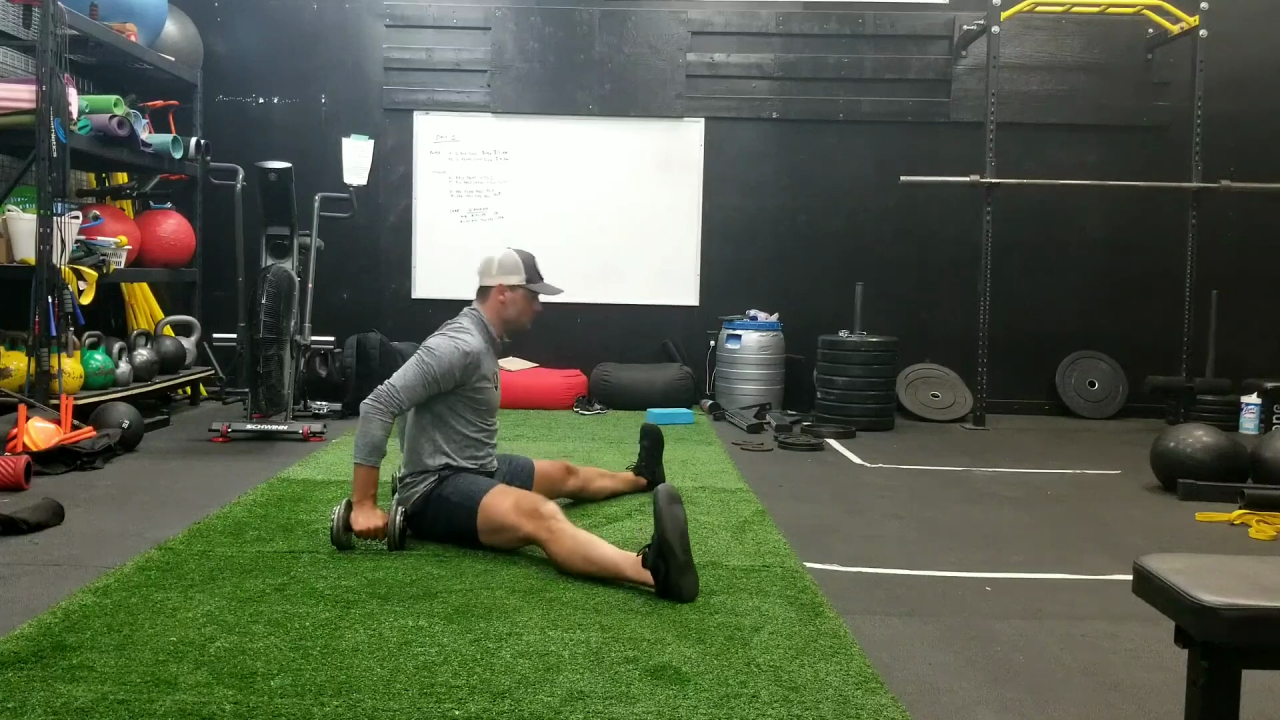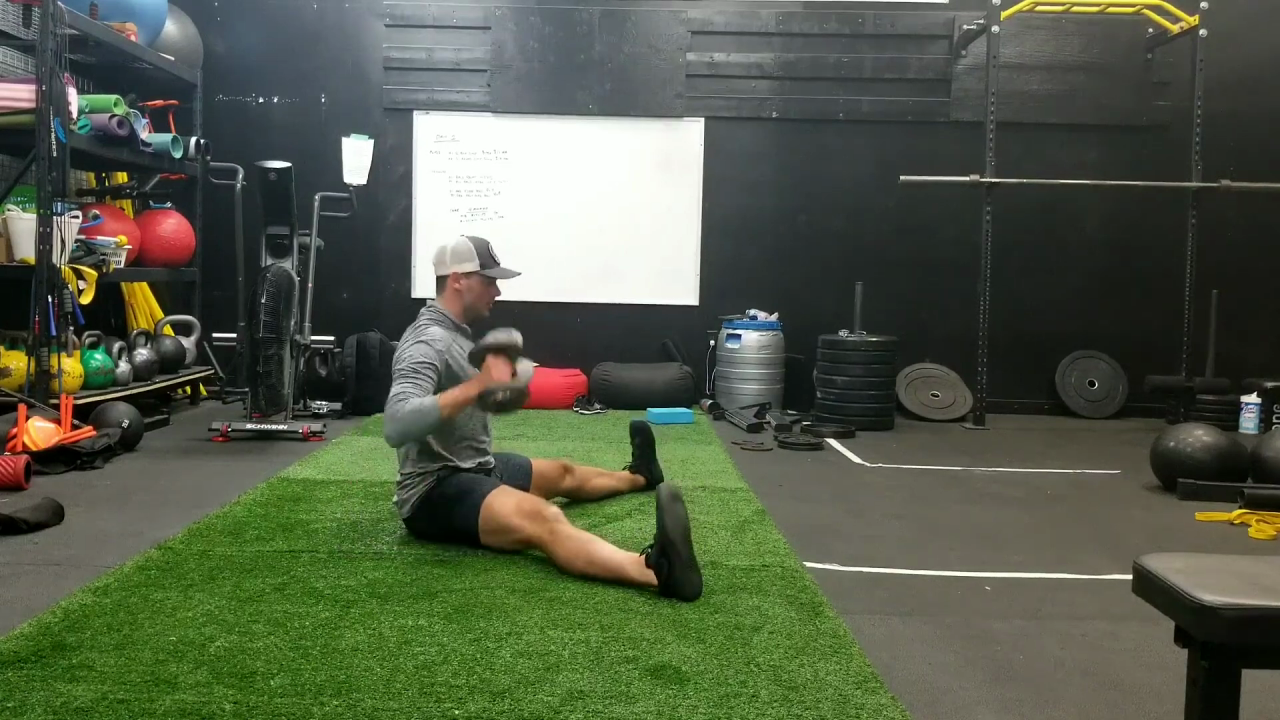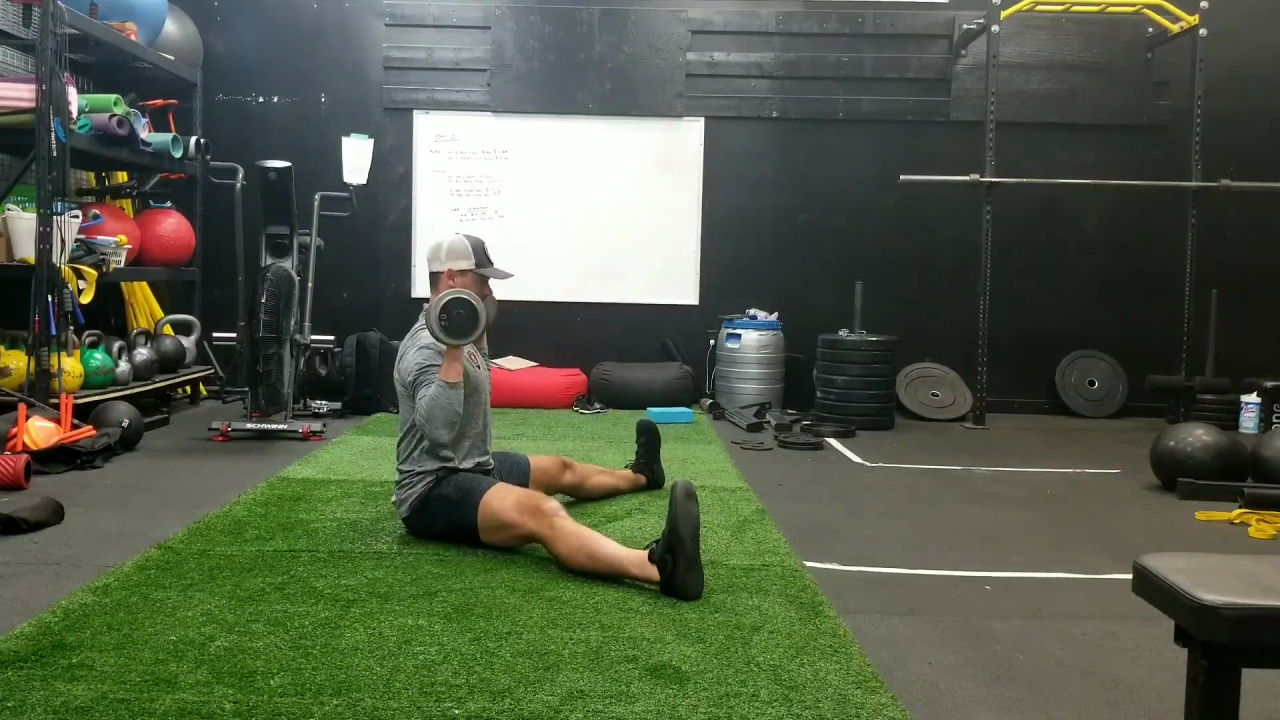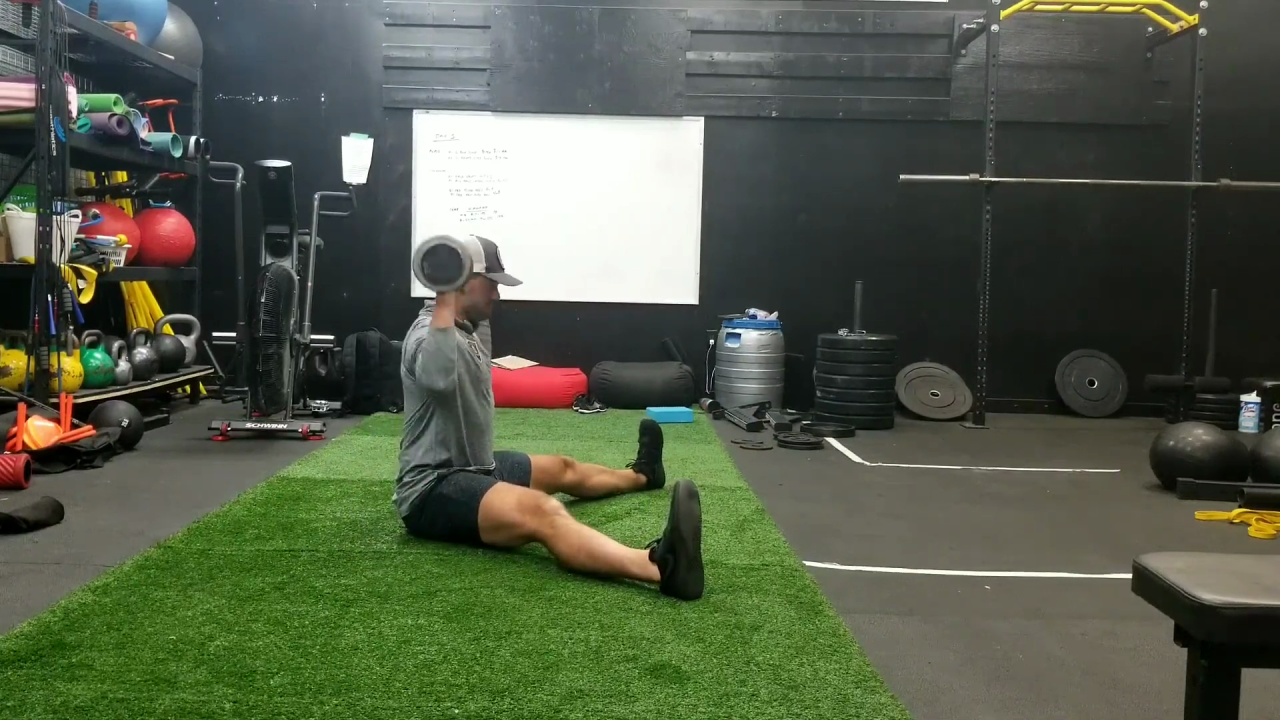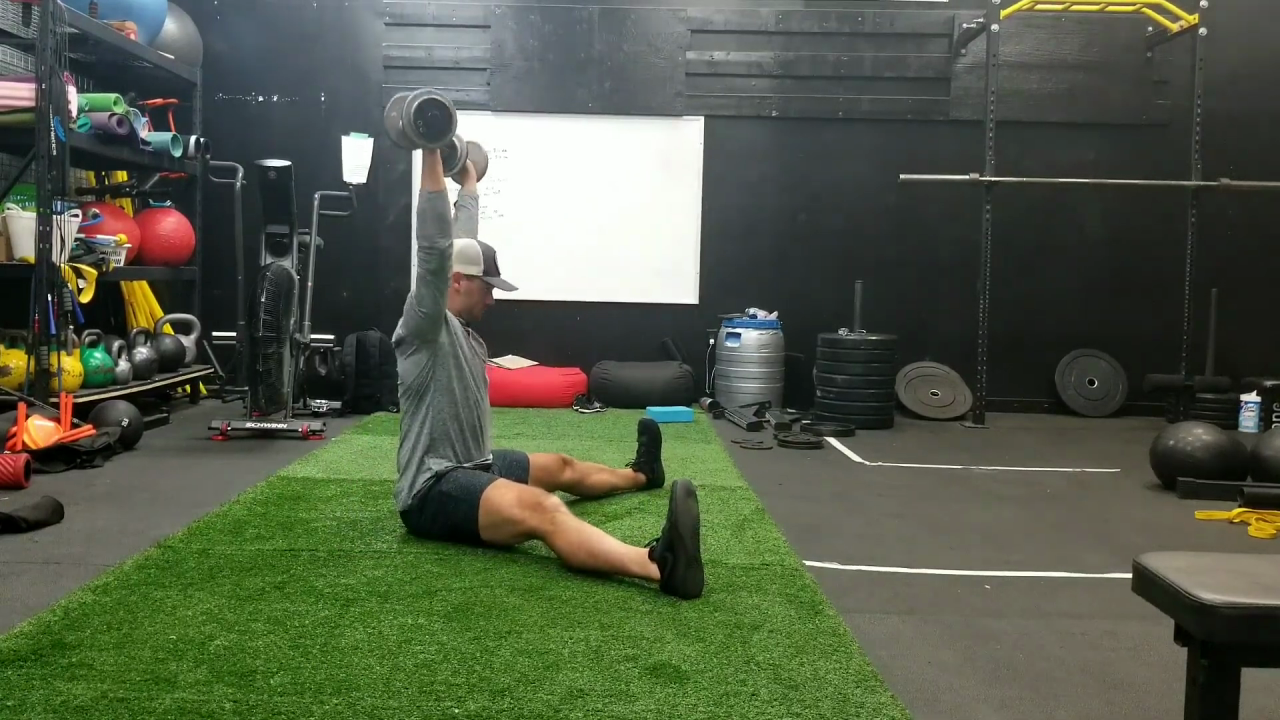
dt=0.7s
person 1, frame 1
left shoulder: (482, 340)
right shoulder: (461, 346)
right elbow: (378, 405)
right wrist: (364, 505)
right hip: (436, 491)
left knee: (565, 474)
right knee: (540, 516)
left ankle: (641, 478)
right ankle: (653, 569)
person 1, frame 2
left shoulder: (454, 332)
right shoulder: (427, 343)
right elbow: (397, 424)
right wrist: (476, 384)
right hip: (435, 492)
left knee: (562, 473)
right knee: (543, 521)
left ankle: (639, 476)
right ankle: (660, 572)
person 1, frame 3
right shoulder: (427, 346)
left elbow: (472, 392)
right elbow: (440, 427)
left wrist: (477, 336)
right wrist: (453, 351)
right hip: (432, 490)
left knee: (561, 470)
right knee: (541, 513)
left ankle: (641, 475)
right ankle: (661, 567)
person 1, frame 4
left shoulder: (460, 329)
right shoulder: (429, 332)
right elbow: (438, 378)
left wrist: (473, 311)
right wrist: (444, 297)
left hip: (472, 466)
right hip: (433, 490)
left knee: (562, 469)
right knee: (541, 513)
left ankle: (641, 474)
right ankle: (661, 567)
person 1, frame 5
left shoulder: (454, 325)
right shoulder: (425, 327)
left elbow: (461, 242)
right elbow: (434, 248)
left wrist: (468, 183)
right wrist: (431, 155)
left hip: (472, 467)
right hip: (434, 489)
left knee: (562, 467)
right knee: (540, 510)
left ankle: (641, 474)
